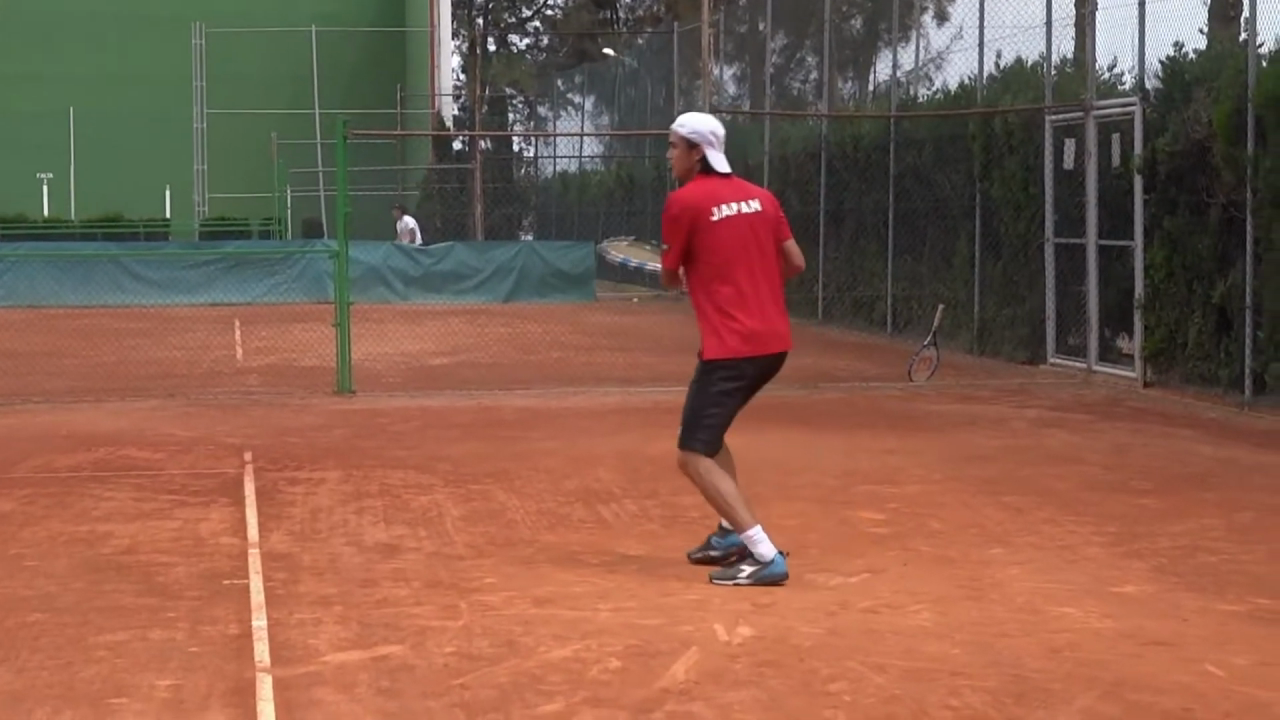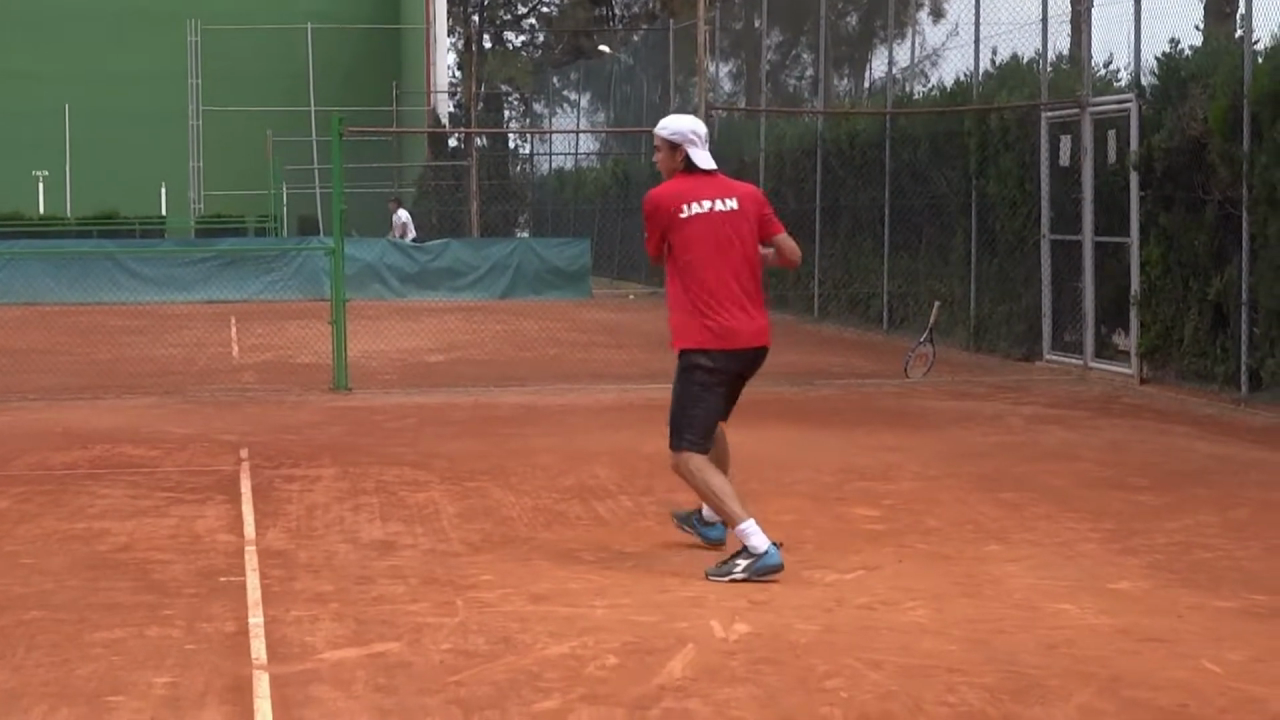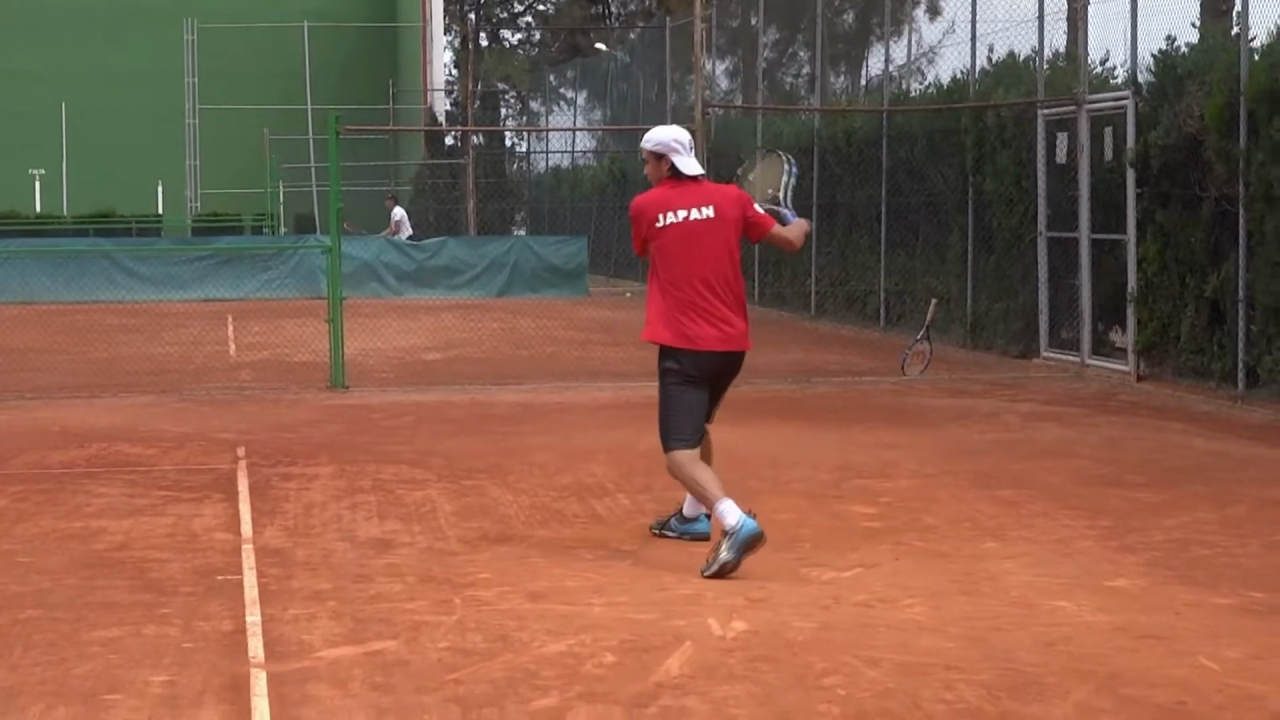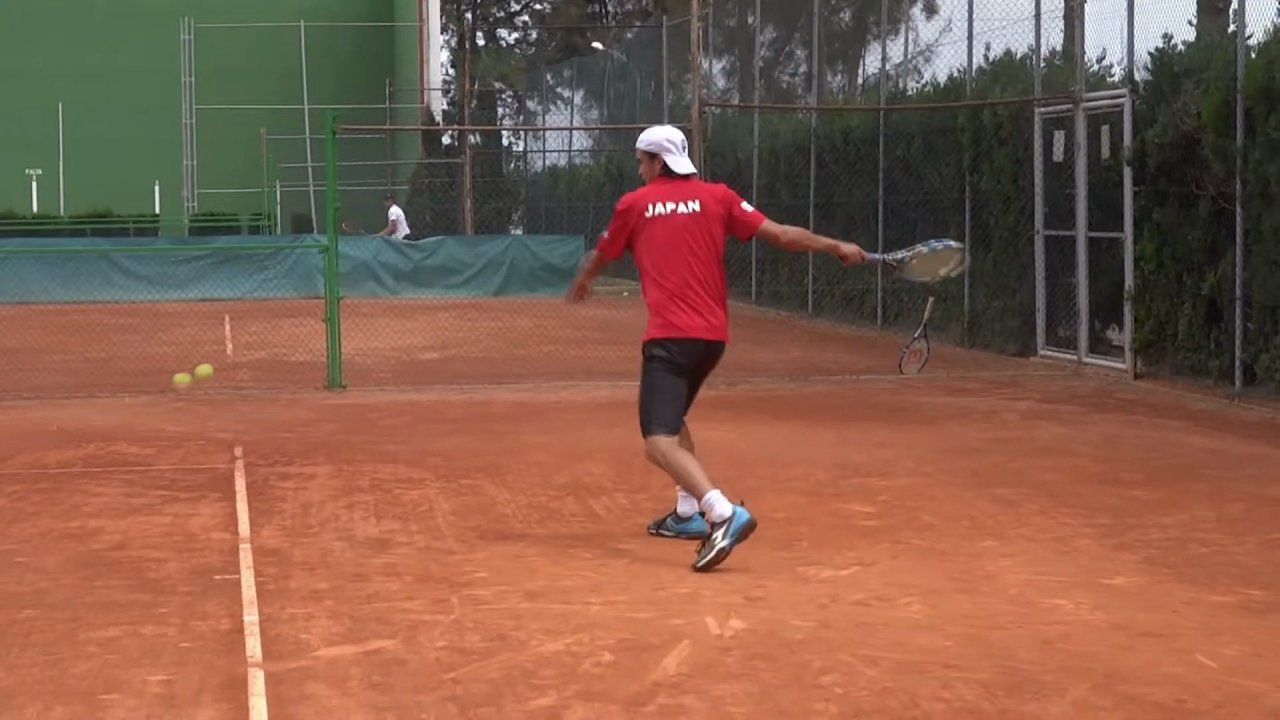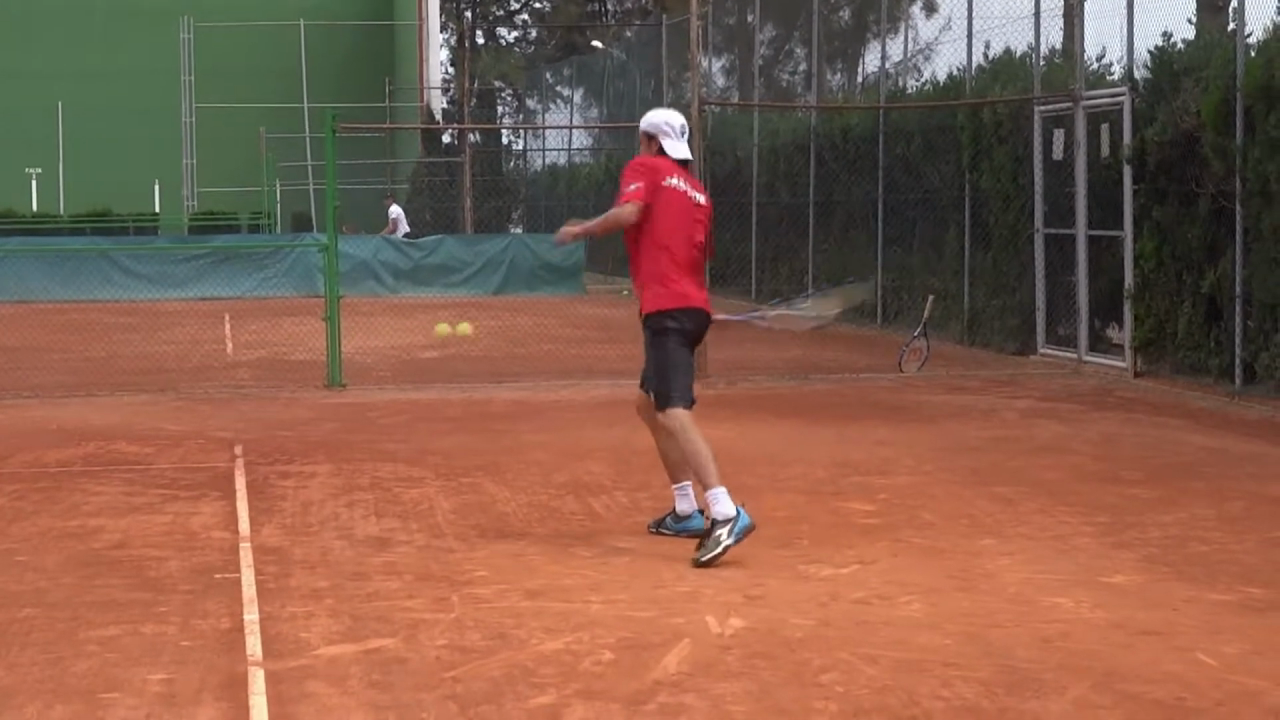
dt=0.2s
person 1, frame 1
left shoulder: (683, 201)
right shoulder: (759, 195)
left elbow: (670, 272)
right elbow: (796, 264)
left wrist: (683, 274)
left hip: (731, 346)
right hip: (773, 342)
left knee: (693, 456)
right knee: (705, 435)
left ankle: (765, 556)
right ankle: (734, 532)
person 1, frame 2
left shoulder: (659, 199)
right shoulder: (747, 193)
right elbow: (792, 257)
left hip: (707, 343)
right hip: (754, 338)
left knee: (687, 457)
right knee: (708, 422)
left ankle: (758, 548)
right ankle: (712, 518)
person 1, frame 3
left shoulder: (643, 206)
right shoulder: (731, 197)
right elbow: (790, 241)
right wrist: (800, 225)
left hip: (683, 345)
right hip: (732, 342)
left knee: (680, 456)
right knee: (692, 426)
left ankle: (736, 524)
right ankle: (693, 515)
person 1, frame 4
left shoulder: (632, 203)
right shoulder: (718, 196)
left elbow: (599, 257)
right elbow: (779, 235)
left wrist: (579, 282)
right wrist: (837, 247)
left hip: (668, 334)
right hip: (712, 334)
left knee: (659, 444)
right knee: (670, 418)
left ankle: (725, 514)
right ankle: (687, 513)
person 1, frame 5
left shoulder: (645, 169)
right shoulder: (697, 193)
left elbow: (626, 215)
left wrist: (579, 230)
left hip: (669, 309)
right hip: (689, 308)
left knee: (672, 412)
right knee: (650, 403)
left ankle: (726, 513)
right ankle: (687, 510)
